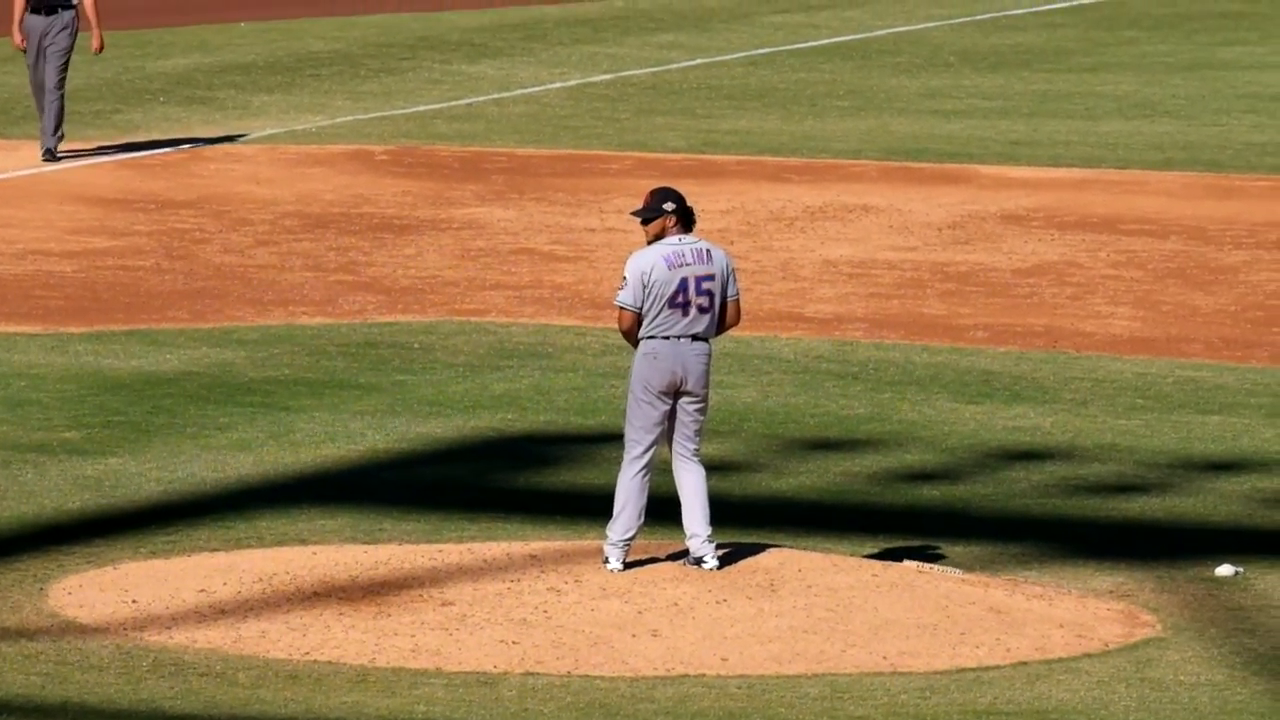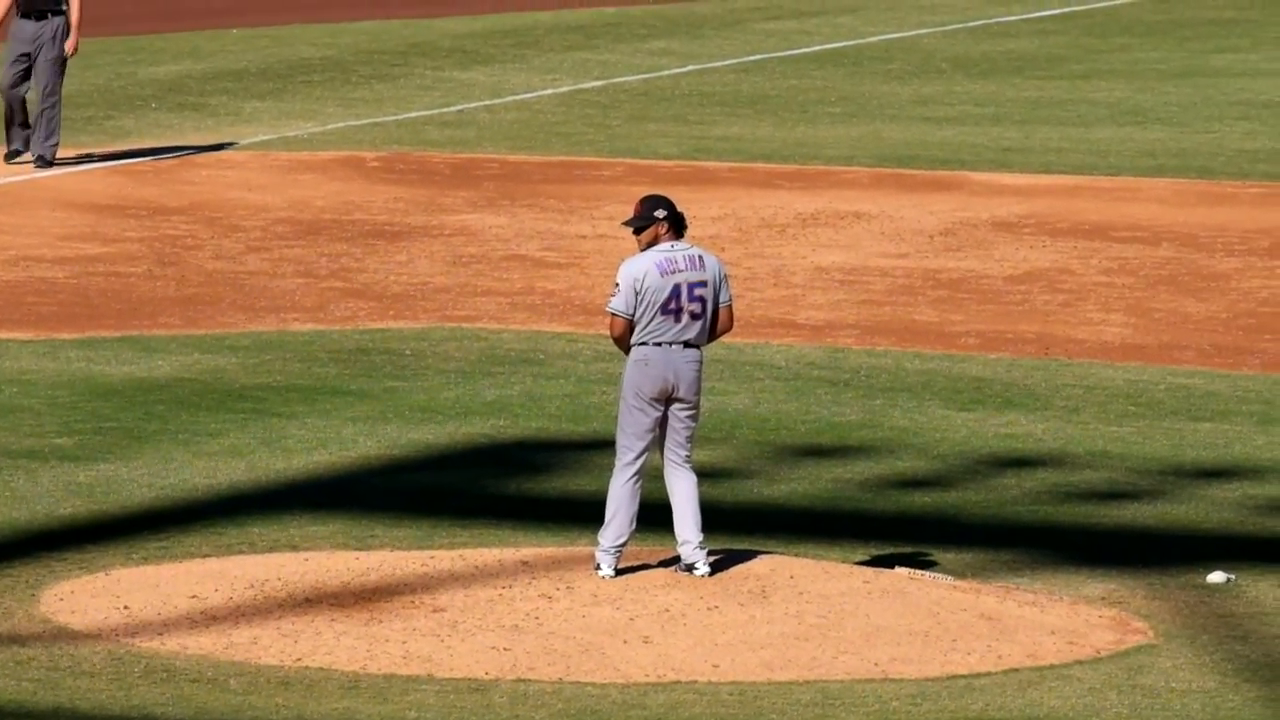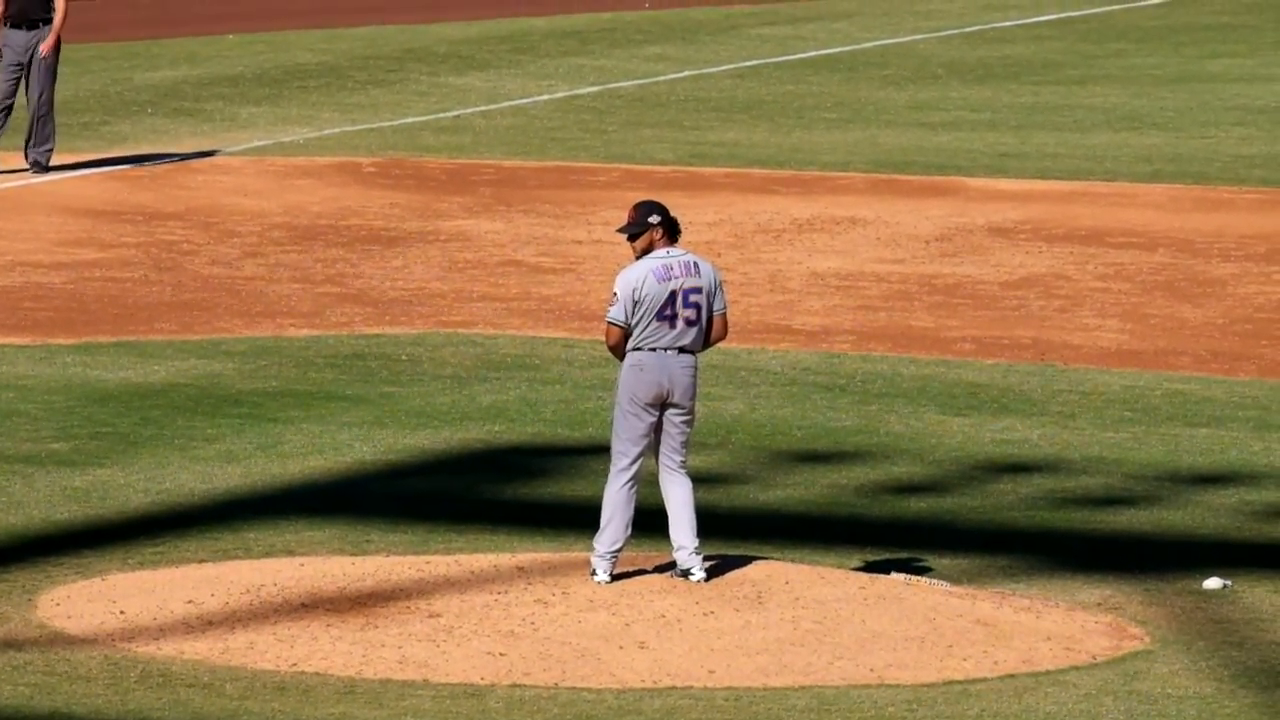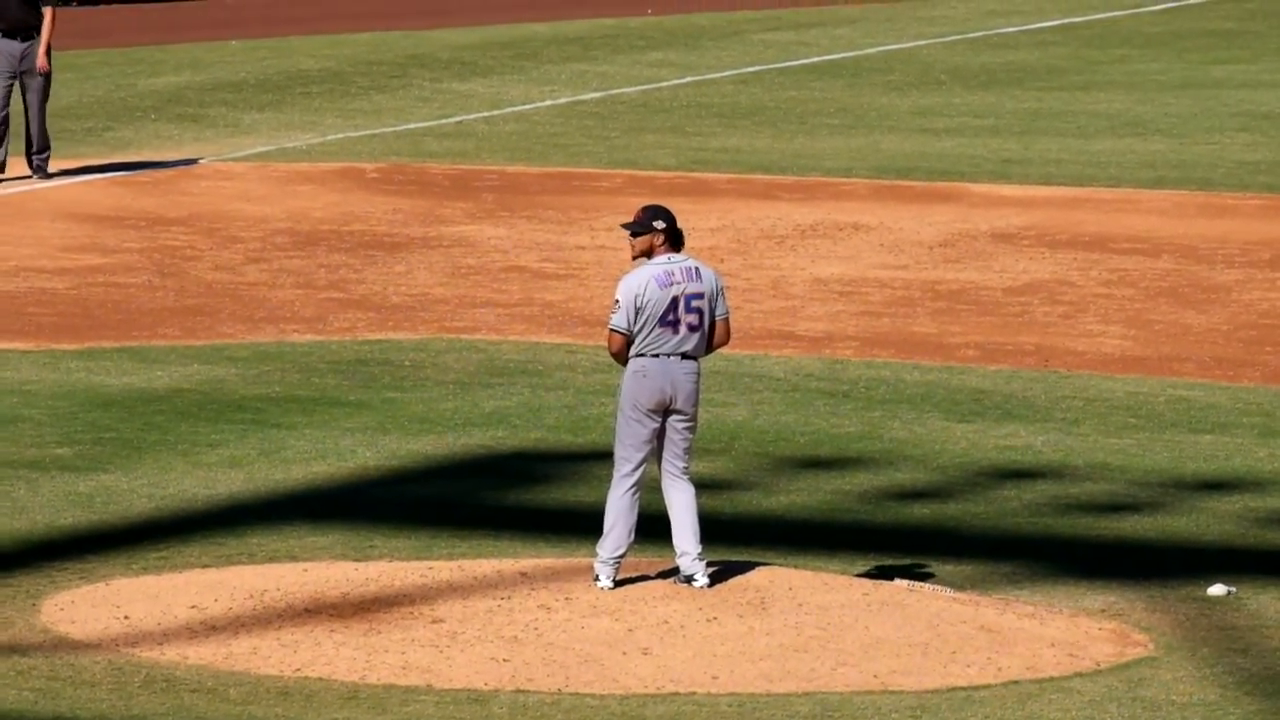
dt=0.3s
person 1, frame 1
left shoulder: (643, 259)
right shoulder: (718, 257)
left elbow: (626, 323)
right elbow: (732, 316)
left wrist: (644, 344)
left hip: (655, 357)
right hip: (698, 358)
left knee: (637, 455)
right knee: (688, 454)
left ankle: (617, 549)
right ankle: (702, 548)
person 1, frame 2
left shoulder: (636, 266)
right shoulder: (710, 264)
left elbow: (618, 330)
right elbow: (724, 322)
left wrist: (635, 351)
left hip: (647, 363)
right hip: (689, 364)
left knee: (629, 461)
right knee: (679, 461)
left ankle: (608, 555)
right ankle: (694, 555)
person 1, frame 3
left shoulder: (634, 274)
right shoulder: (706, 271)
left elbow: (614, 338)
right elbow: (719, 330)
left wrist: (631, 359)
left hip: (642, 369)
right hip: (684, 371)
left knee: (624, 466)
right knee: (675, 467)
left ankle: (604, 561)
right ankle: (690, 559)
person 1, frame 4
left shoulder: (636, 280)
right shoulder: (707, 276)
left elbow: (616, 345)
right elbow: (721, 336)
left wrist: (636, 363)
left hip: (645, 376)
right hip: (687, 377)
left knee: (627, 473)
right knee: (677, 473)
left ankle: (607, 568)
right ankle: (693, 566)
